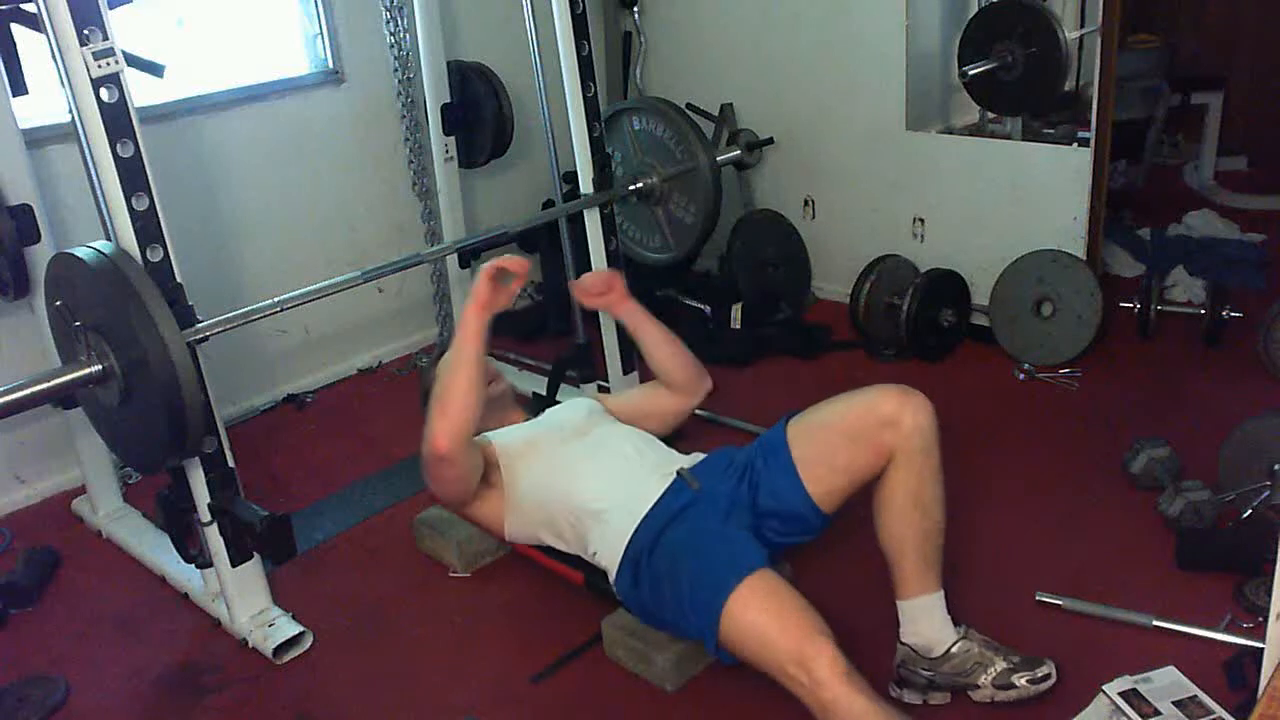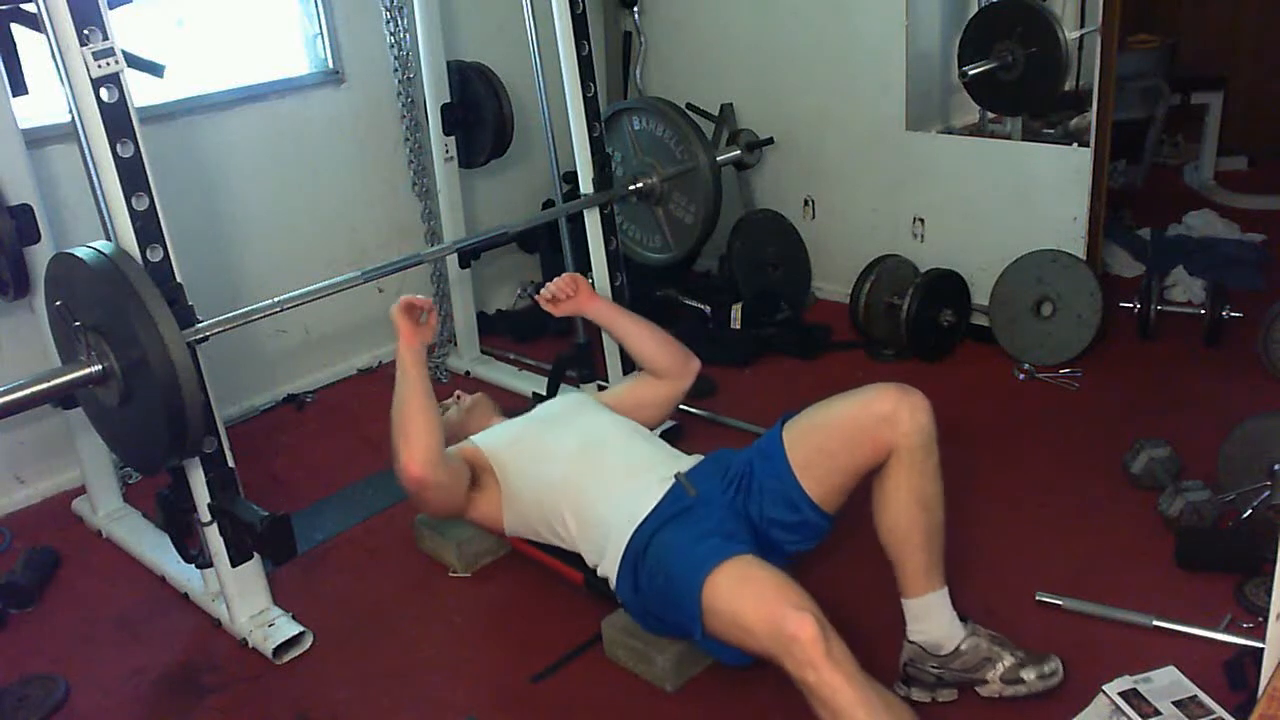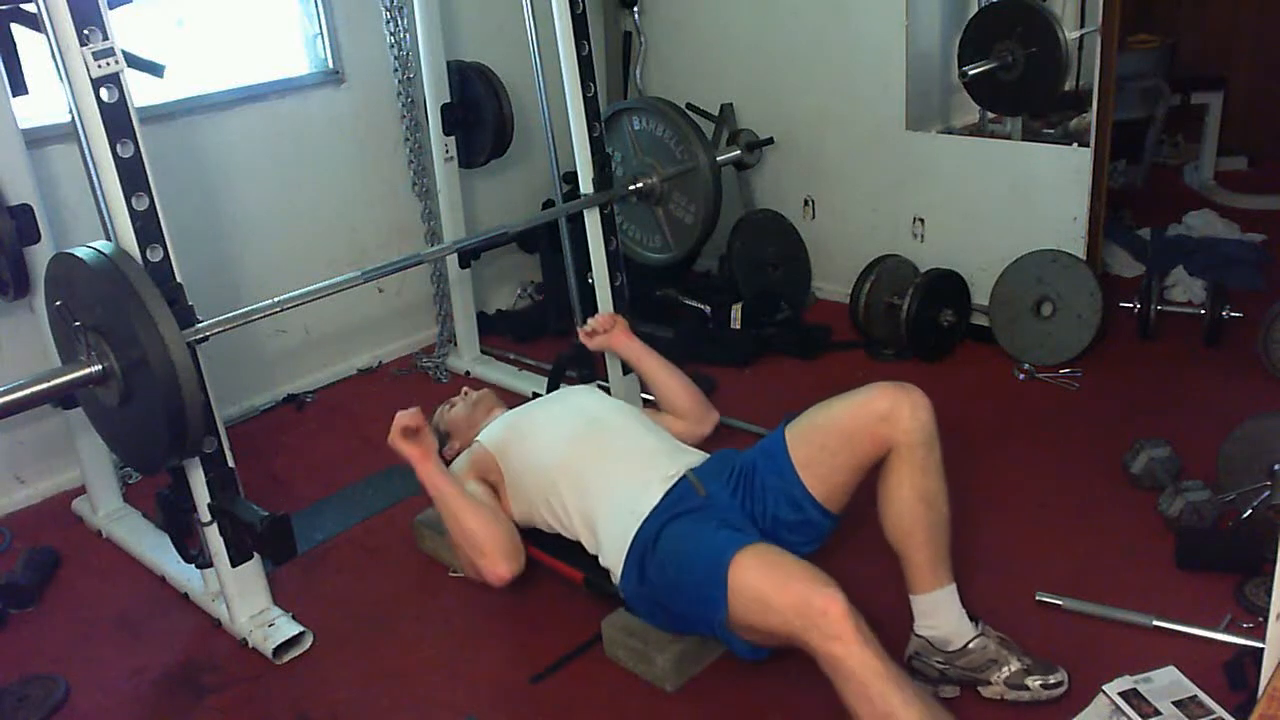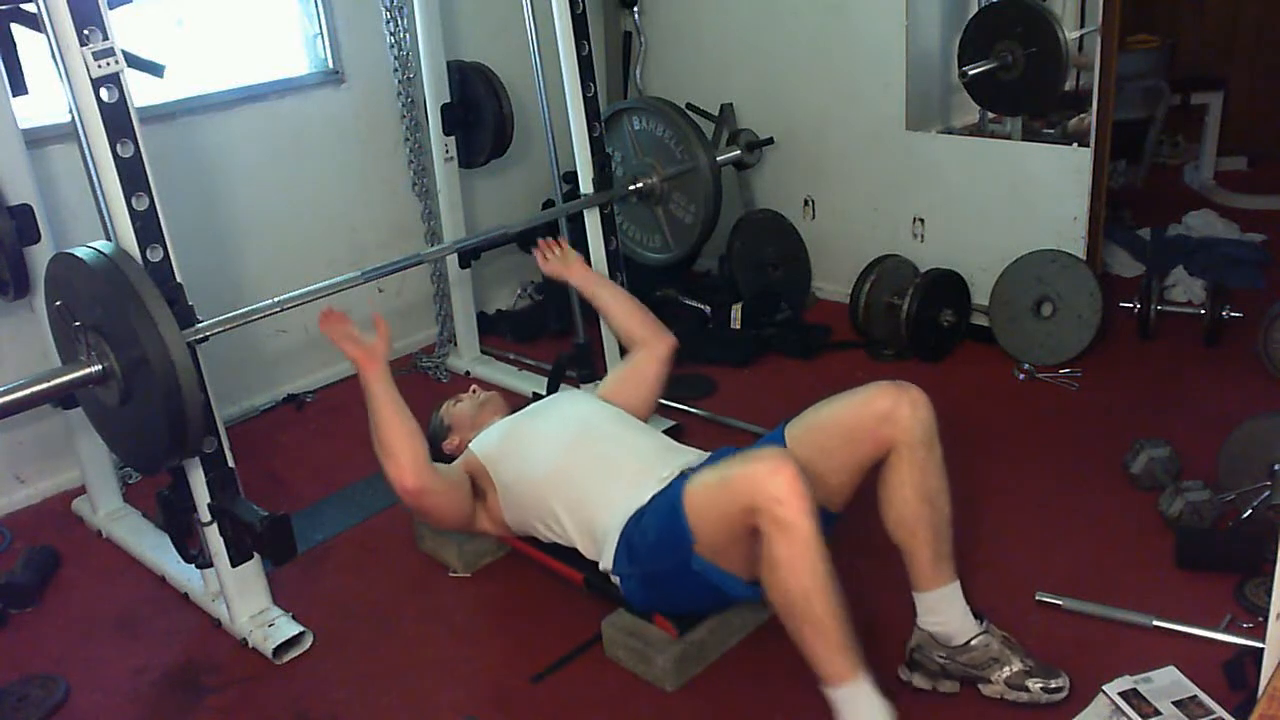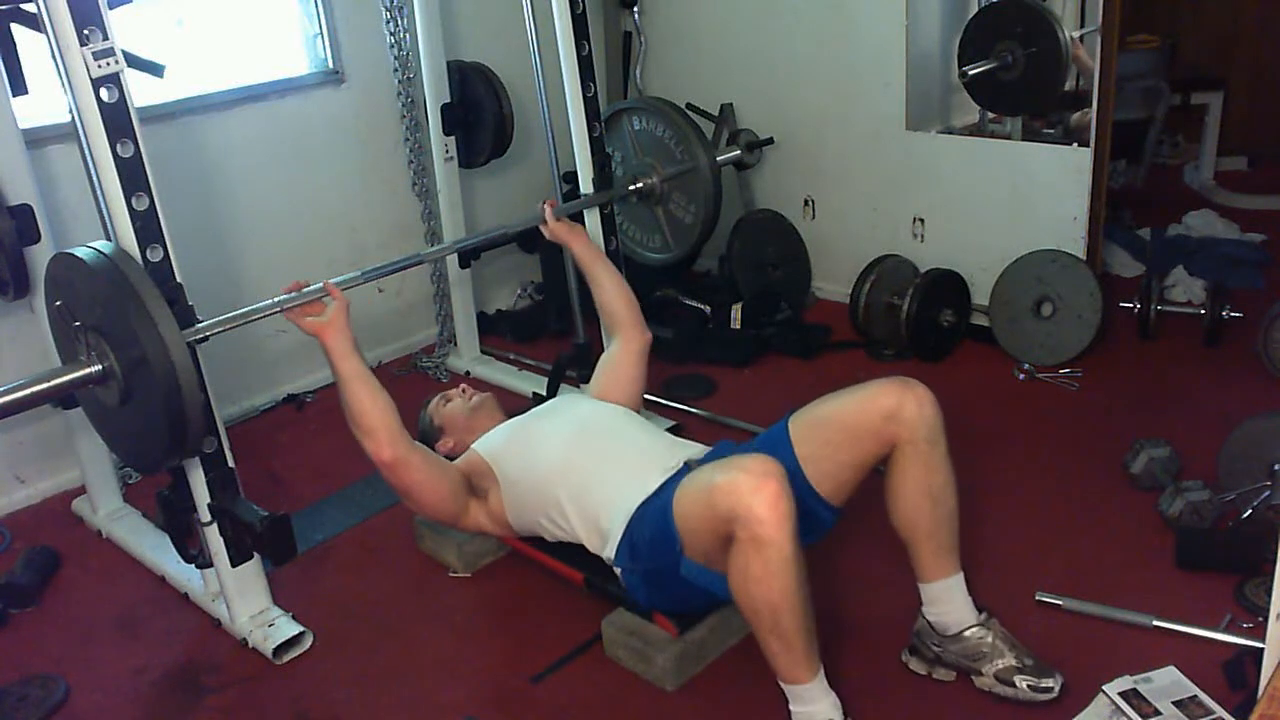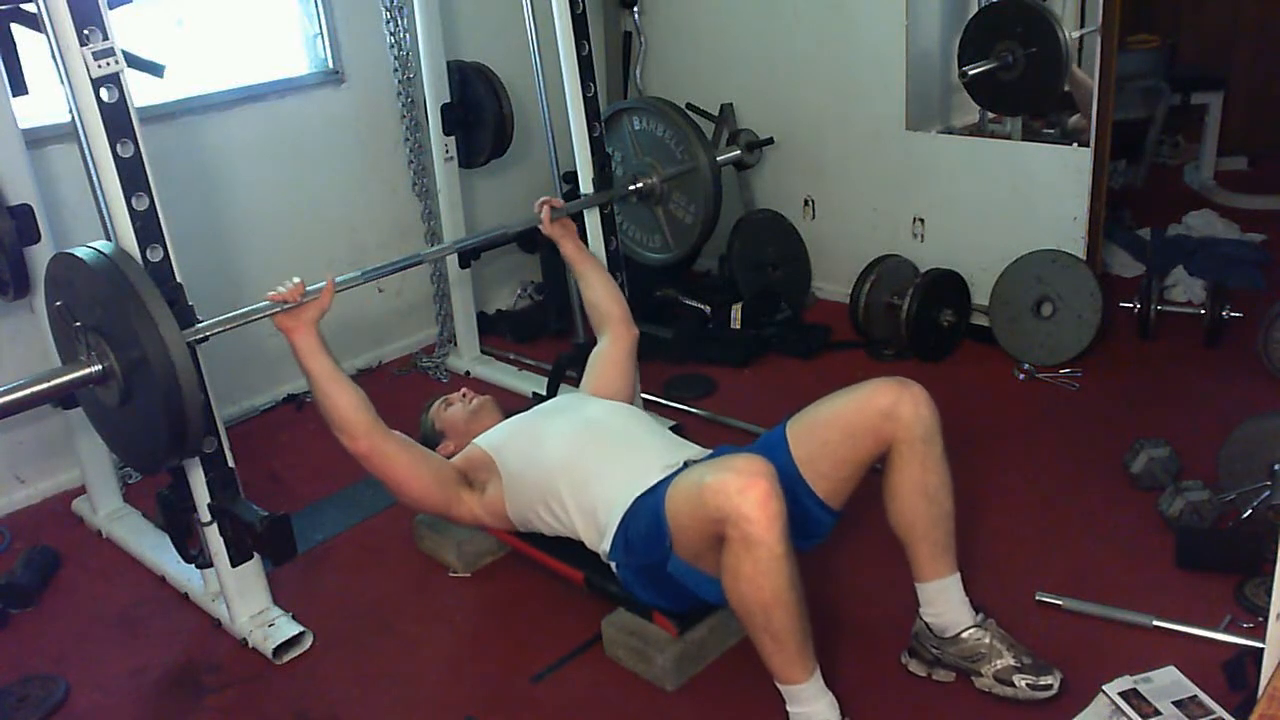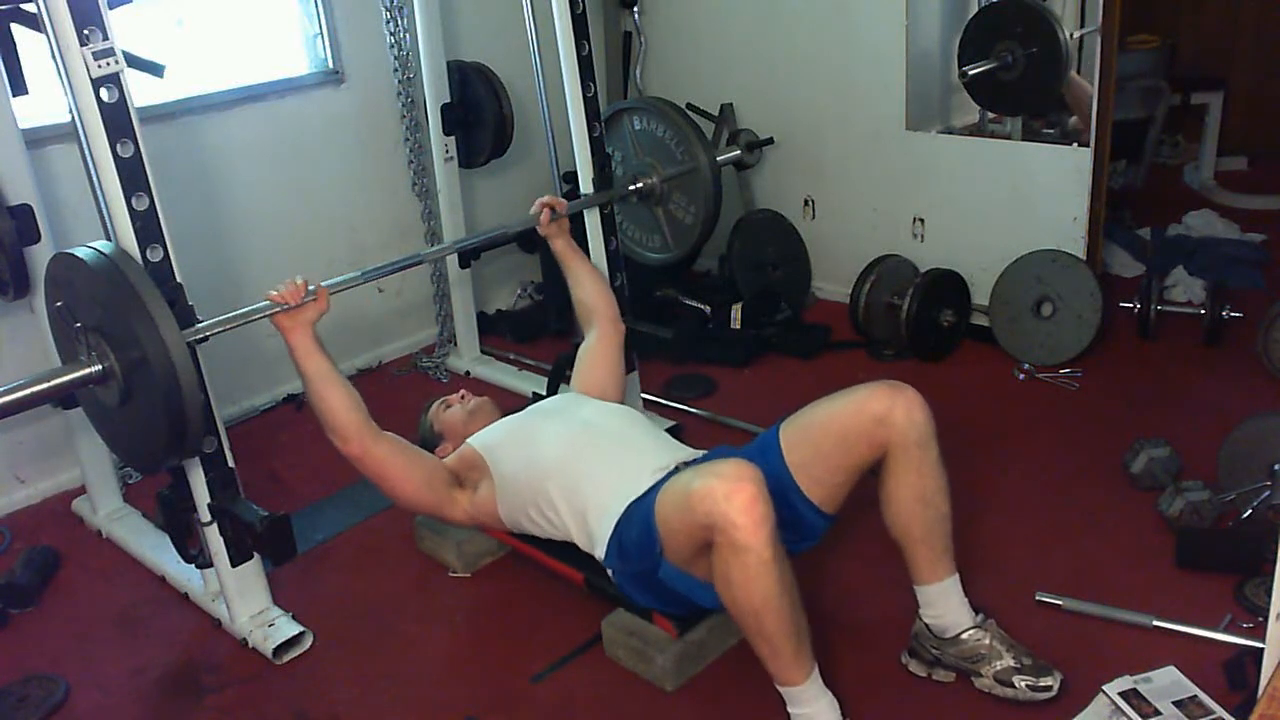
dt=0.5s
person 1, frame 1
left shoulder: (578, 410)
right shoulder: (475, 474)
left elbow: (690, 388)
right elbow: (443, 443)
left wrist: (623, 306)
right wrist: (475, 315)
left hip: (719, 479)
right hip: (656, 537)
left knee: (902, 413)
right knee: (819, 668)
left ankle: (930, 648)
person 1, frame 2
left shoulder: (574, 407)
right shoulder: (472, 466)
left elbow: (679, 371)
right elbow: (418, 469)
left wrist: (593, 308)
right wrist: (410, 350)
left hip: (721, 482)
right hip: (657, 541)
left knee: (898, 410)
right knee: (802, 634)
left ankle: (936, 645)
person 1, frame 3
left shoulder: (570, 403)
right shoulder: (472, 470)
left elbow: (699, 419)
right elbow: (500, 563)
left wrist: (626, 344)
right wrist: (423, 463)
left hip: (728, 481)
right hip: (659, 540)
left knee: (899, 410)
right knee: (826, 612)
left ankle: (944, 642)
person 1, frame 4
left shoulder: (576, 405)
right shoulder: (473, 474)
left elbow: (658, 346)
right elbow: (413, 480)
left wrist: (580, 276)
right wrist: (374, 371)
left hip: (710, 476)
right hip: (652, 539)
left knee: (899, 407)
right knee: (778, 480)
left ankle: (945, 634)
person 1, frame 5
left shoulder: (574, 408)
right shoulder: (471, 484)
left elbow: (632, 334)
right elbow: (390, 451)
left wrist: (577, 242)
right wrist: (335, 338)
left hip: (718, 477)
right hip: (653, 535)
left knee: (906, 406)
right knee: (758, 493)
left ankle: (949, 627)
person 1, frame 6
left shoulder: (576, 406)
right shoulder: (470, 481)
left elbow: (619, 330)
right elbow: (367, 437)
left wrist: (569, 242)
right wrist: (305, 336)
left hip: (717, 477)
right hip: (653, 531)
left knee: (902, 404)
right knee: (749, 488)
left ankle: (946, 627)
person 1, frame 7
left shoulder: (571, 406)
right shoulder: (466, 479)
left elbow: (606, 327)
right elbow: (360, 440)
left wrist: (562, 241)
right wrist: (302, 336)
left hip: (709, 476)
right hip: (645, 530)
left knee: (896, 409)
right knee: (735, 494)
left ankle: (947, 630)
